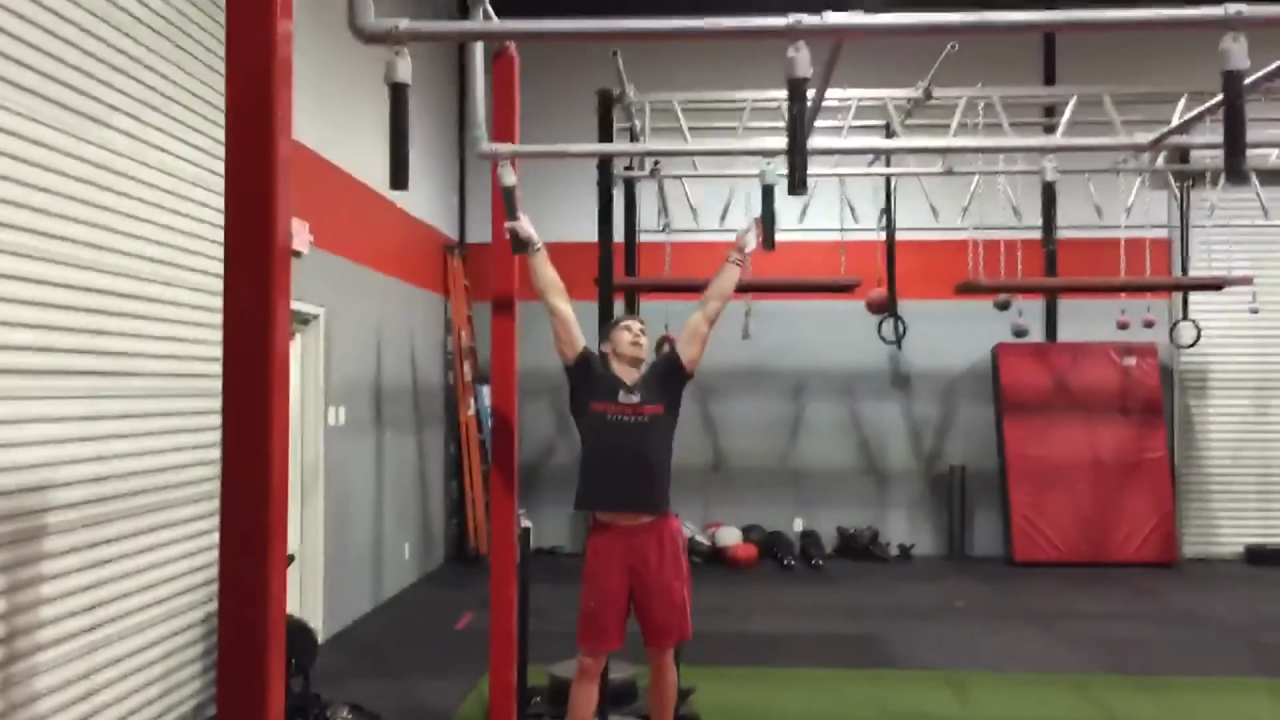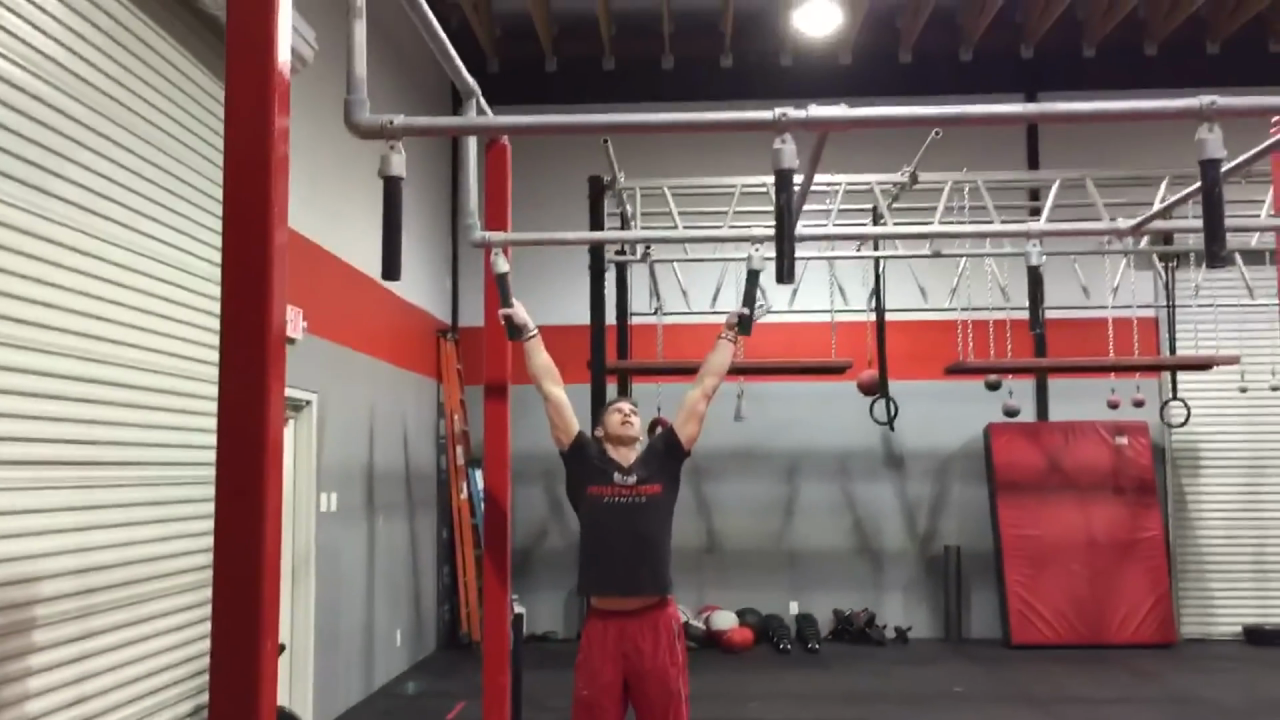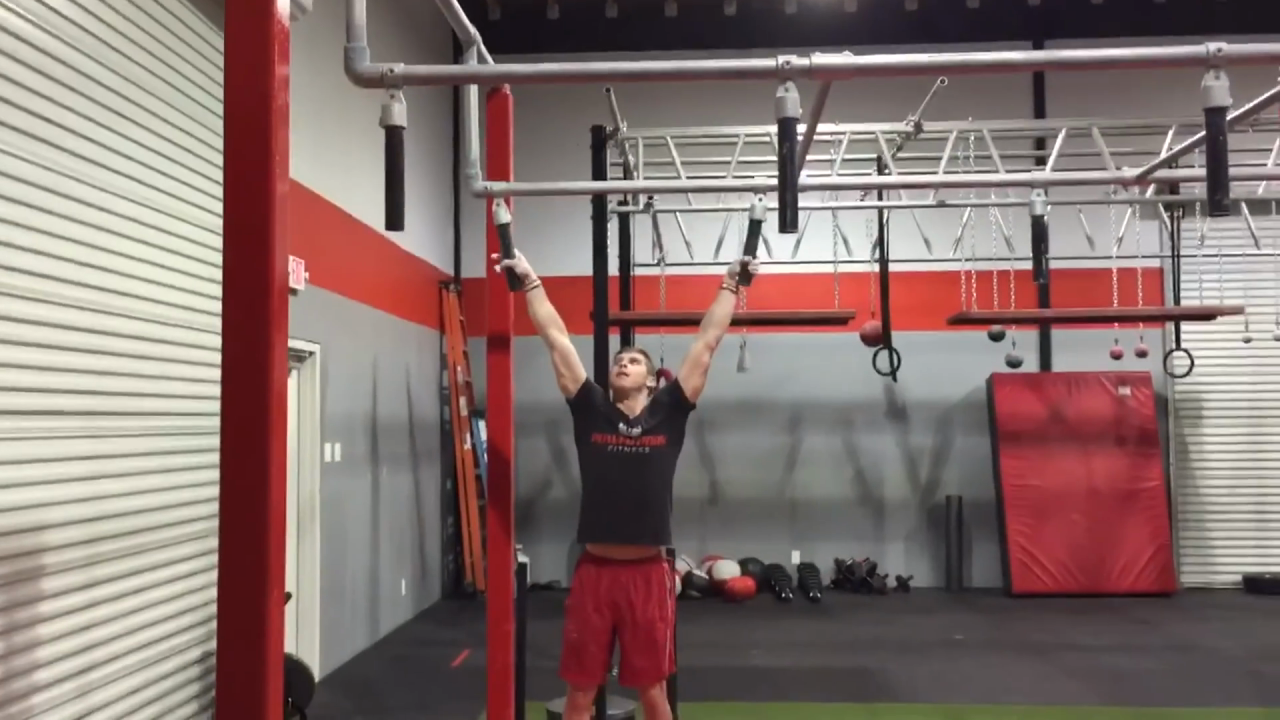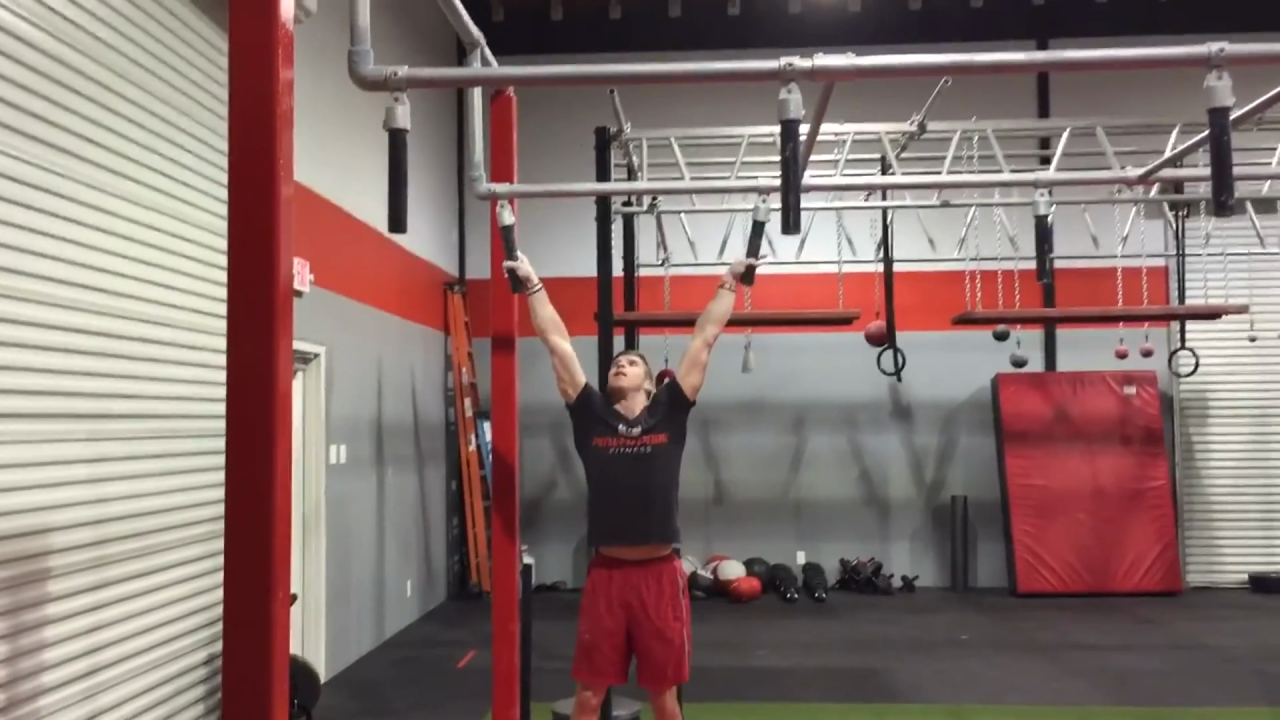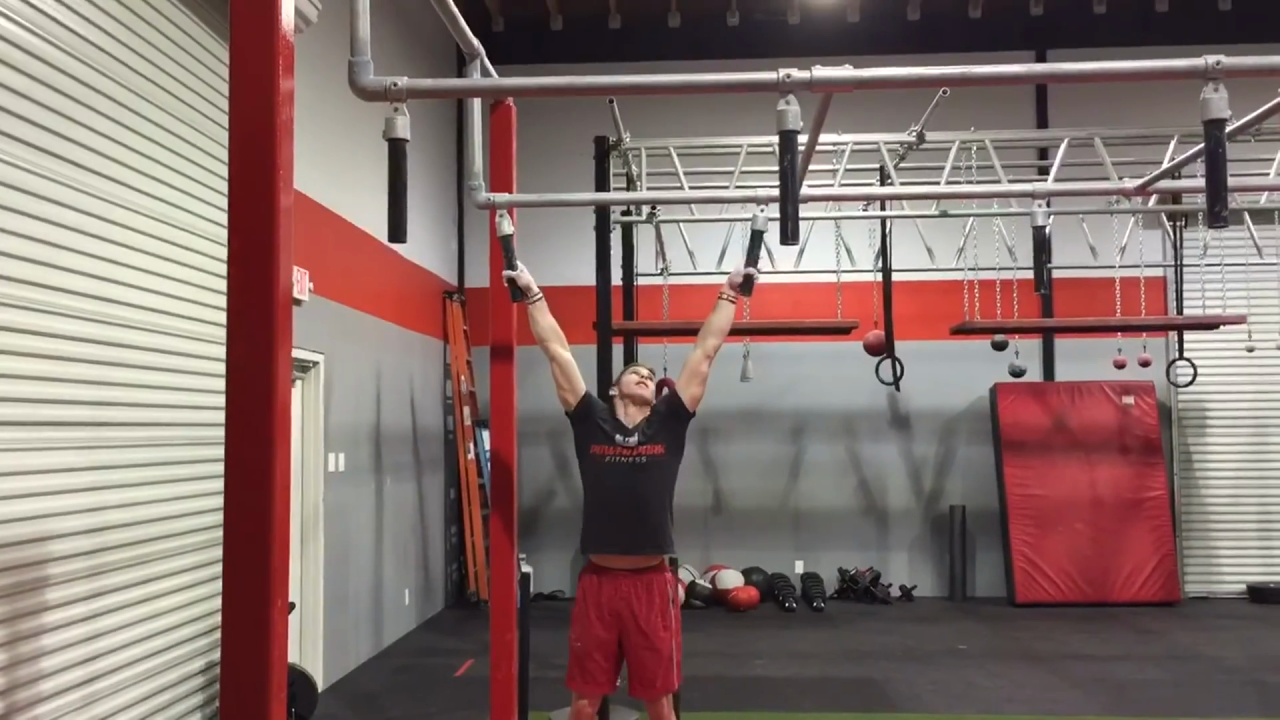
dt=0.5s
person 1, frame 1
left shoulder: (665, 380)
right shoulder: (589, 379)
left elbow: (706, 313)
right elbow: (559, 307)
left wrist: (739, 254)
right wrist: (534, 245)
left hip: (658, 538)
right hip: (607, 538)
left knee: (662, 655)
right knee: (590, 660)
person 1, frame 2
left shoulder: (663, 459)
right shoulder: (585, 463)
left elbow: (703, 390)
right elbow: (552, 391)
left wrist: (728, 333)
right wrist: (528, 329)
left hip: (655, 623)
right hip: (603, 625)
person 1, frame 3
left shoulder: (669, 412)
right shoulder: (590, 410)
left elbow: (706, 341)
right elbow: (558, 341)
left wrist: (730, 283)
right wrist: (530, 279)
left hip: (647, 572)
right hip: (594, 571)
person 1, frame 4
left shoulder: (669, 413)
right shoulder: (591, 414)
left elbow: (704, 339)
right elbow: (558, 343)
left wrist: (729, 281)
right wrist: (532, 283)
left hip: (659, 573)
right hip: (606, 574)
person 1, frame 5
left shoulder: (669, 425)
right shoulder: (591, 422)
left elbow: (705, 351)
right elbow: (557, 351)
left wrist: (729, 293)
right wrist: (532, 292)
left hip: (650, 583)
right hip: (597, 582)
